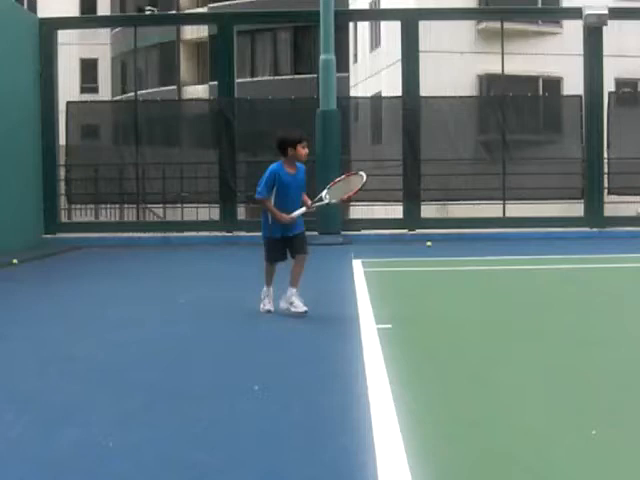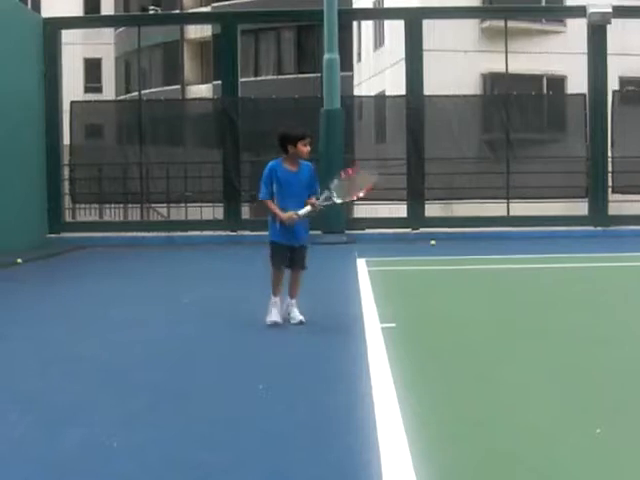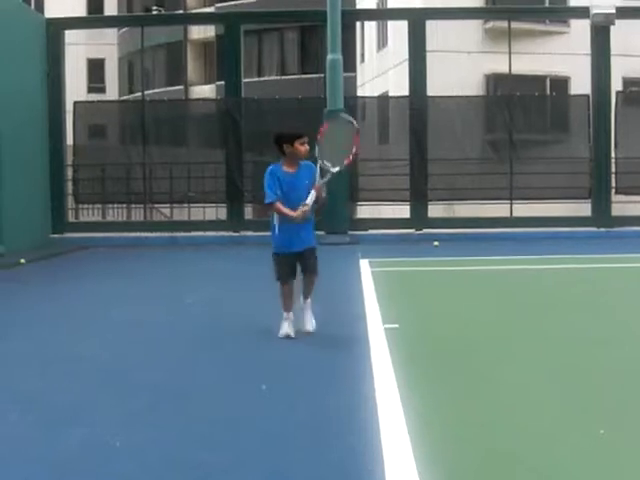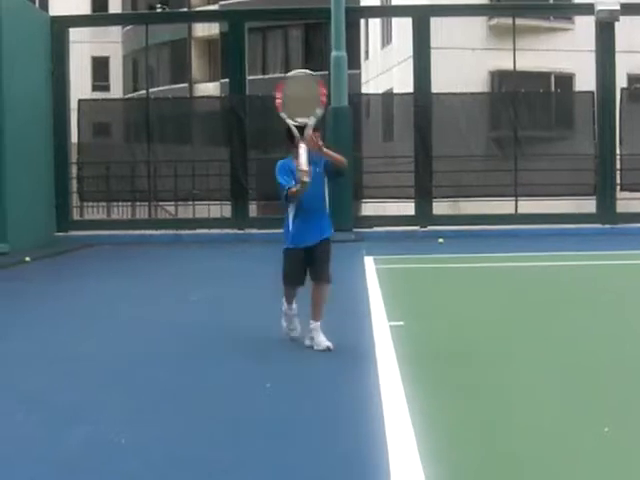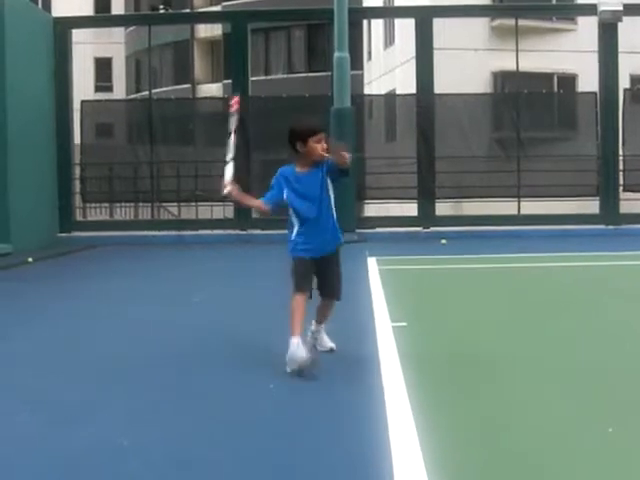
dt=0.3s
person 1, frame 1
left shoulder: (302, 169)
right shoulder: (274, 171)
right elbow: (262, 197)
left wrist: (307, 202)
right wrist: (279, 216)
left hip: (294, 223)
right hip: (274, 225)
left knee: (301, 255)
right knee: (272, 261)
left ankle: (291, 297)
right ankle: (267, 293)
person 1, frame 2
left shoulder: (309, 169)
right shoulder: (273, 168)
left elbow: (312, 194)
right elbow: (265, 198)
left wrist: (313, 202)
right wrist: (281, 215)
left hip: (300, 228)
right hip: (279, 229)
left knee: (297, 268)
right knee: (279, 268)
left ankle: (291, 306)
right ankle: (275, 304)
person 1, frame 3
left shoulder: (310, 168)
right shoulder: (273, 172)
left elbow: (319, 200)
right elbow: (272, 203)
left wrist: (319, 193)
right wrist: (293, 215)
left hip: (306, 234)
right hip: (283, 236)
left knee: (311, 274)
right knee: (286, 279)
left ankle: (306, 303)
right ankle: (287, 318)
person 1, frame 4
left shoulder: (320, 161)
right shoulder: (284, 166)
left elbow: (343, 165)
right elbow: (291, 194)
left wrist: (322, 150)
right wrist: (300, 187)
left hip: (321, 232)
right hip: (296, 234)
left knee: (321, 280)
right knee: (291, 282)
left ankle: (315, 330)
right ankle: (289, 307)
person 1, frame 5
left shoulder: (326, 167)
right shoulder: (285, 175)
left elbow: (346, 165)
right elbow: (266, 206)
left wrist: (339, 156)
right wrist: (238, 196)
left hip: (329, 243)
right hip: (303, 244)
left knee: (331, 295)
right knee: (301, 291)
left ankle: (317, 331)
right ankle: (297, 347)
